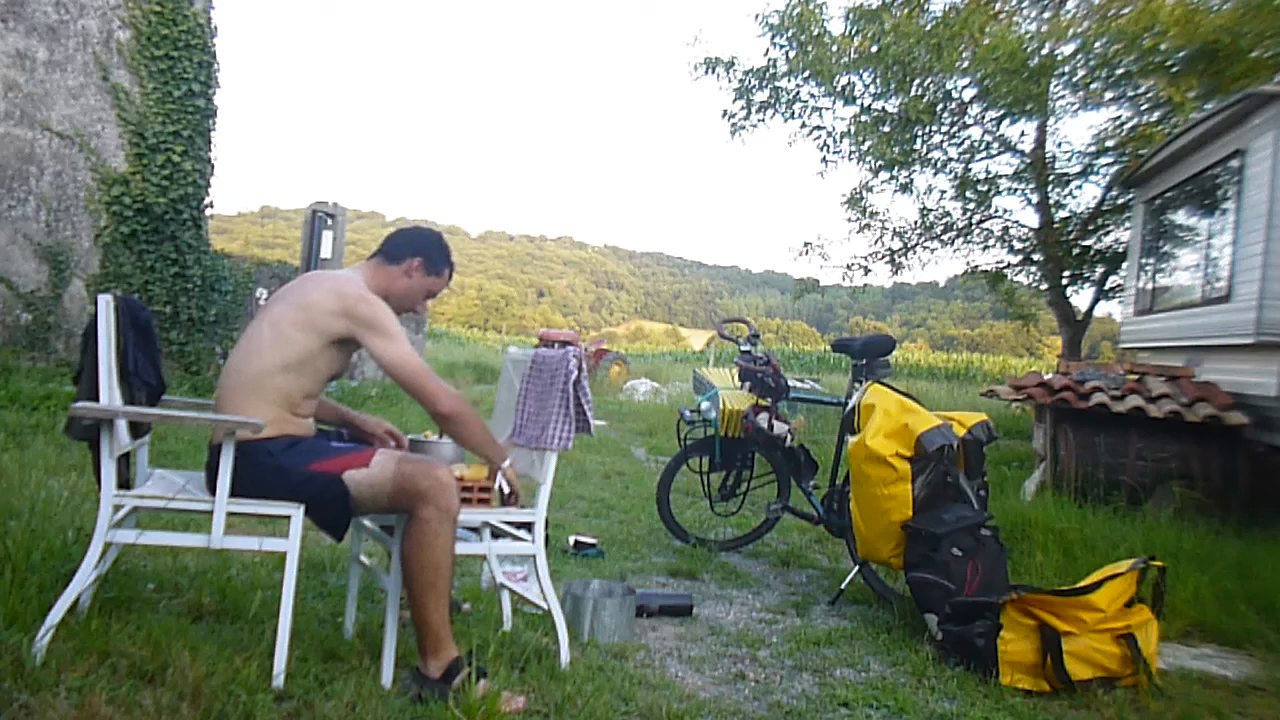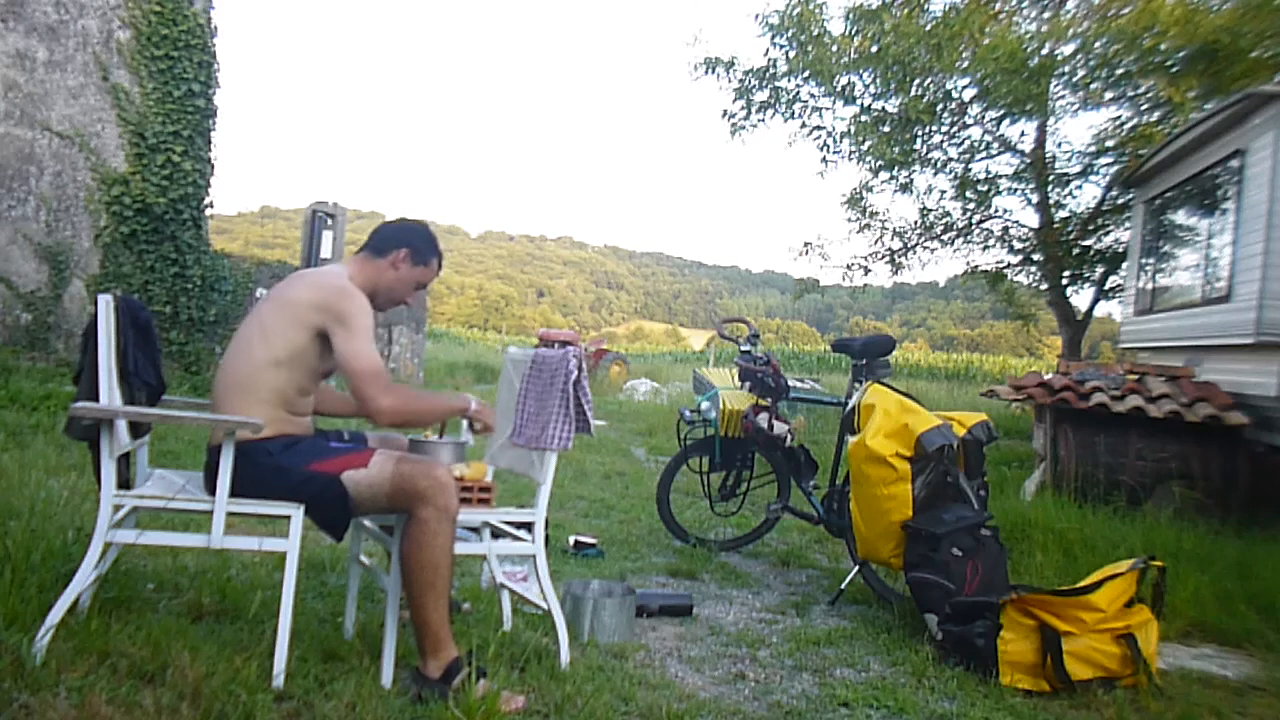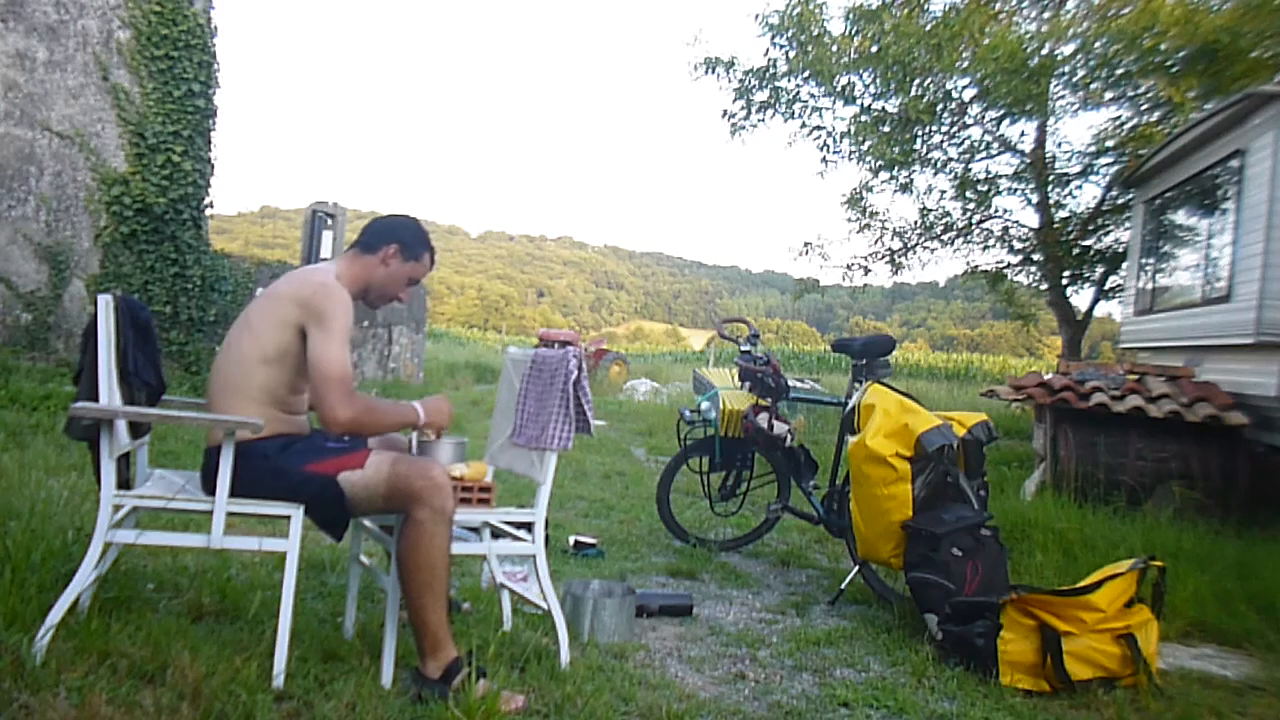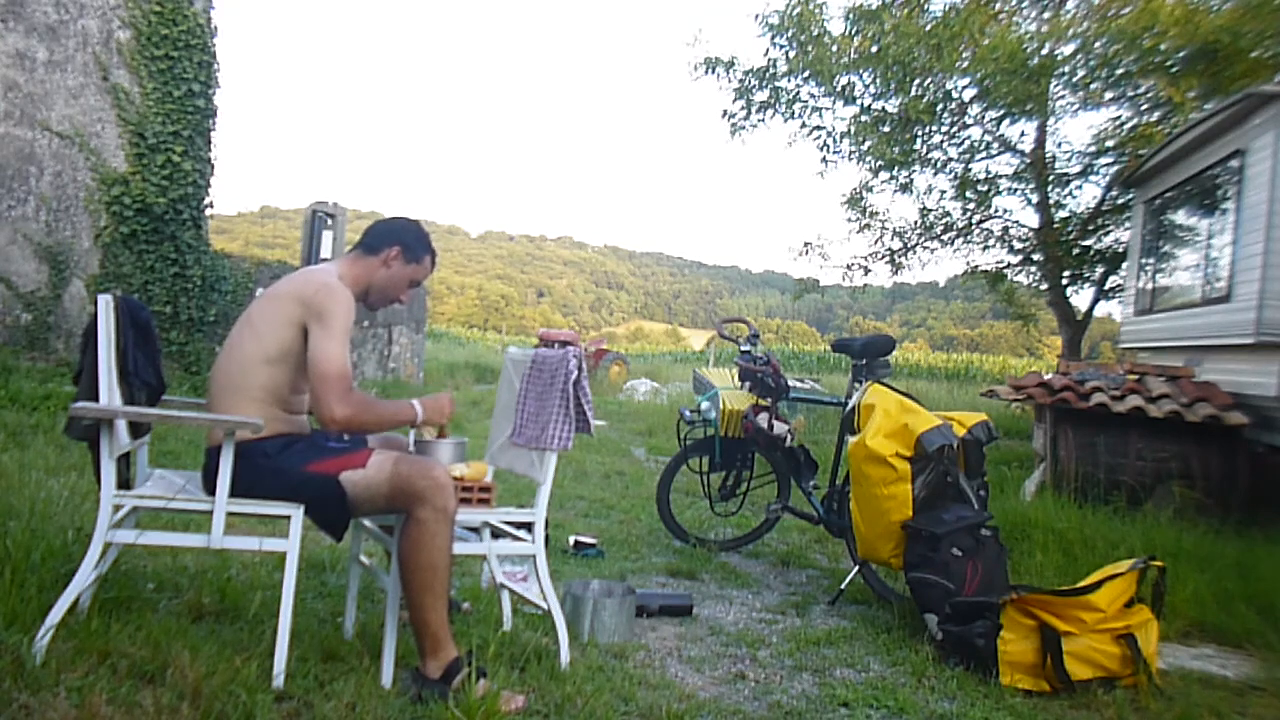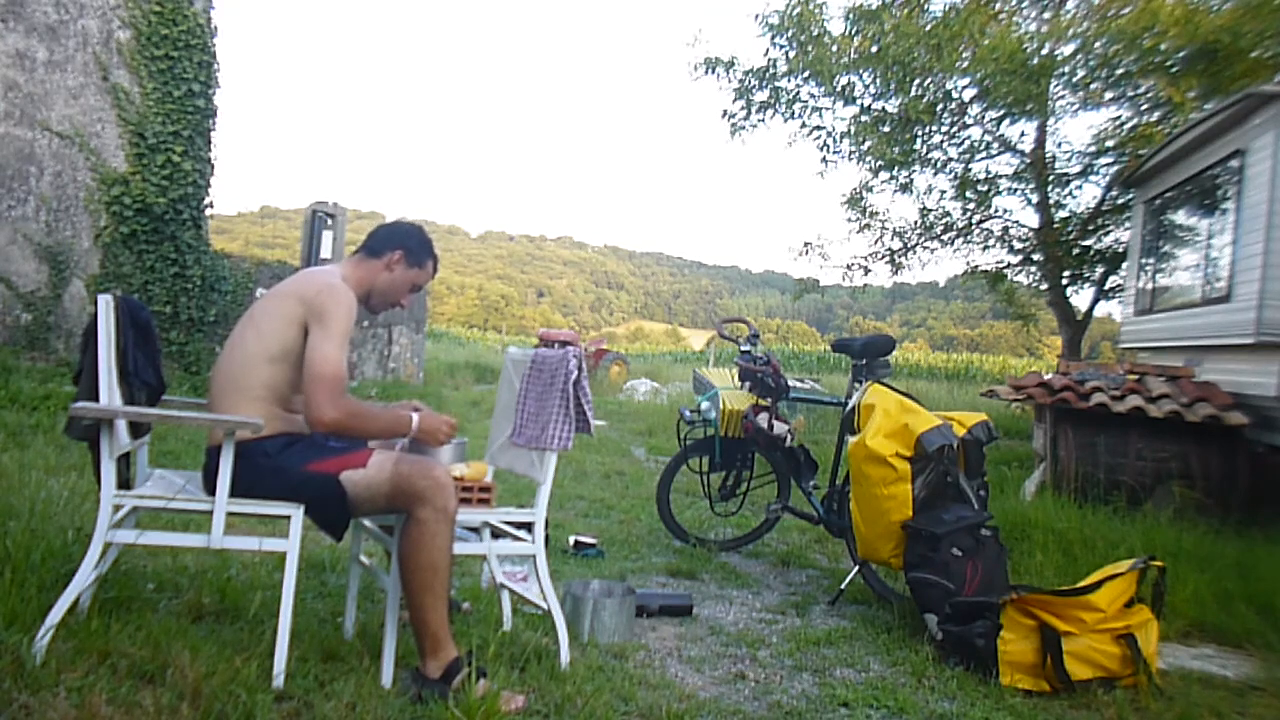
dt=0.4s
person 1, frame 1
left shoulder: (324, 287)
right shoulder: (359, 302)
right elbow: (442, 402)
left wrist: (352, 420)
right wrist: (500, 461)
left hip: (261, 448)
right hip: (264, 457)
left knee: (408, 461)
right knee: (434, 485)
left ankle: (427, 594)
right ankle: (439, 668)
person 1, frame 2
left shoulder: (317, 284)
right shoulder: (342, 296)
right elbow: (387, 405)
left wrist: (369, 407)
right wrist: (464, 404)
left hip: (264, 447)
right hip: (261, 458)
left knee: (404, 450)
right knee: (432, 484)
left ankle: (426, 594)
right ankle: (439, 669)
person 1, frame 3
left shoulder: (313, 284)
right shoulder: (328, 294)
right elbow: (340, 415)
left wrist: (402, 415)
right wrist: (418, 412)
left hip: (262, 447)
right hip: (256, 458)
left knee: (403, 457)
right knee: (427, 485)
left ankle: (426, 595)
right ankle: (439, 669)
person 1, frame 4
left shoulder: (315, 284)
right shoulder: (330, 293)
right elbow: (337, 412)
left wrist: (401, 411)
right wrist: (417, 408)
left hip: (262, 448)
right hip: (257, 457)
left knee: (401, 452)
right knee: (430, 485)
left ankle: (427, 594)
right ankle: (439, 668)
person 1, frame 5
left shoulder: (317, 285)
right shoulder: (334, 293)
right elbow: (326, 414)
left wrist: (391, 414)
right wrist: (412, 425)
left hip: (260, 448)
right hip: (260, 456)
left knee: (400, 458)
right knee: (431, 484)
left ankle: (426, 596)
right ankle: (439, 669)
